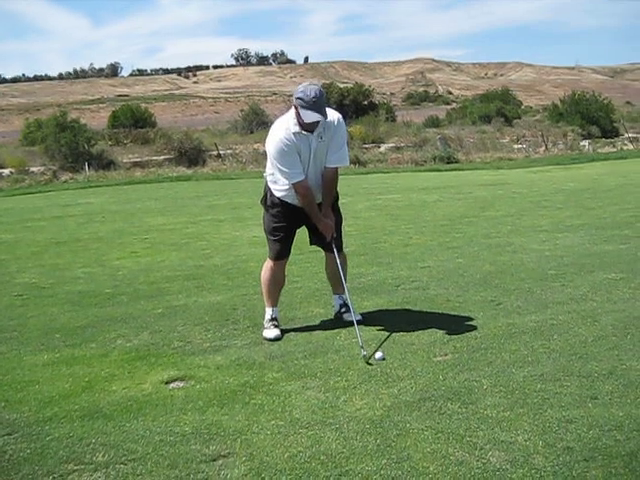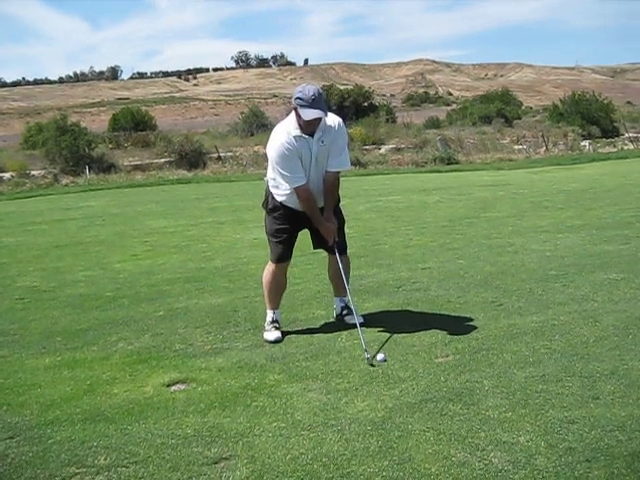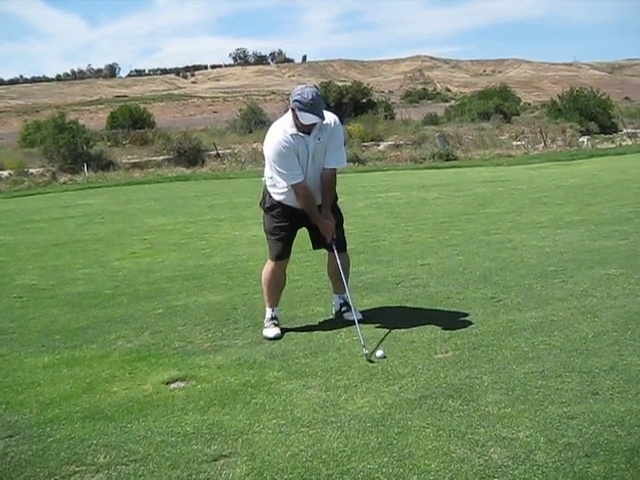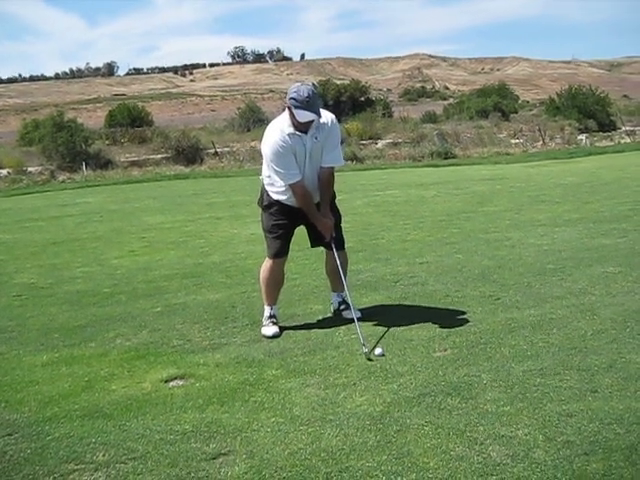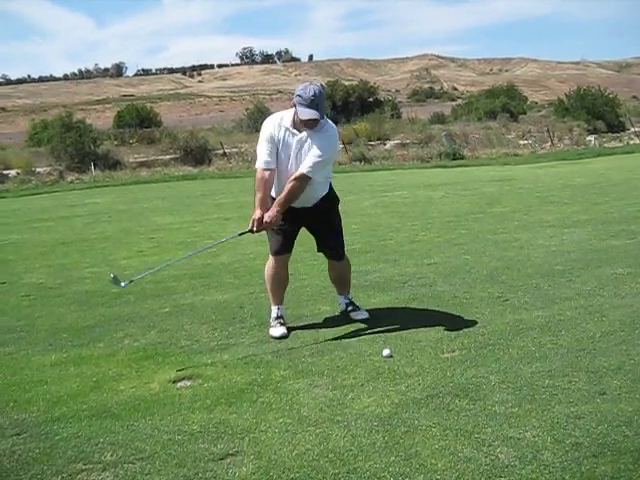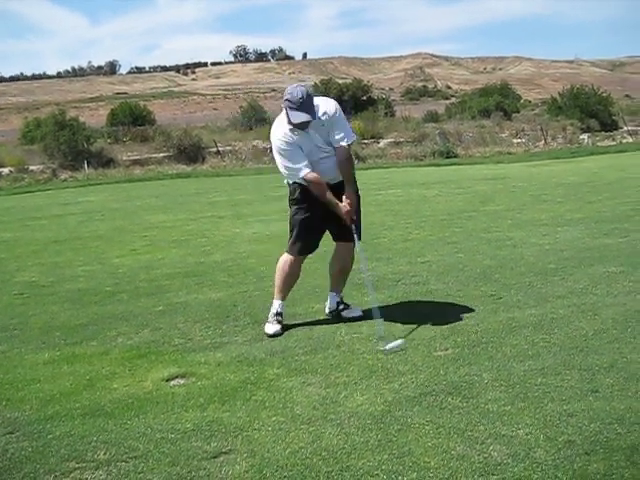
dt=0.7s
person 1, frame 1
left shoulder: (335, 122)
right shoulder: (281, 136)
left elbow: (331, 171)
right elbow: (300, 187)
left wrist: (327, 209)
right wrist: (319, 220)
left hip: (322, 196)
right hip: (284, 200)
left knee: (335, 249)
right knee: (277, 258)
left ankle: (340, 303)
right ankle: (271, 316)
person 1, frame 2
left shoulder: (335, 127)
right shoulder: (281, 140)
left elbow: (332, 176)
right elbow: (301, 191)
left wrist: (330, 214)
right wrist: (321, 224)
left hip: (323, 200)
right hip: (285, 204)
left knee: (339, 251)
right knee: (279, 261)
left ankle: (341, 305)
right ankle: (272, 318)
person 1, frame 3
left shoulder: (332, 124)
right shoulder: (278, 138)
left elbow: (329, 173)
right elbow: (299, 188)
left wrist: (327, 210)
right wrist: (319, 221)
left hip: (321, 197)
right hip: (283, 203)
left knee: (339, 249)
right knee: (278, 259)
left ankle: (340, 302)
right ankle: (271, 315)
person 1, frame 4
left shoulder: (329, 123)
right shoulder: (276, 138)
left elbow: (327, 171)
right elbow: (296, 187)
left wrist: (326, 209)
right wrist: (317, 219)
left hip: (318, 196)
right hip: (281, 201)
left knee: (337, 247)
right knee: (276, 257)
left ankle: (338, 300)
right ankle: (269, 313)
person 1, frame 5
left shoulder: (328, 134)
right shoulder: (273, 125)
left elbow: (301, 179)
right elbow: (265, 171)
left wrist: (276, 212)
right wrist: (260, 208)
left hip: (319, 201)
right hip: (279, 200)
left knee: (337, 256)
right knee: (278, 257)
left ankle: (346, 301)
right ankle: (277, 314)
person 1, frame 6
left shoulder: (329, 108)
right shoulder: (282, 137)
left elbow: (344, 151)
right elbow: (309, 177)
left wrist: (350, 193)
right wrist: (334, 204)
left hip: (340, 187)
right hip: (307, 193)
left knee: (346, 245)
right knee: (296, 253)
left ankle: (335, 301)
right ankle: (276, 310)
